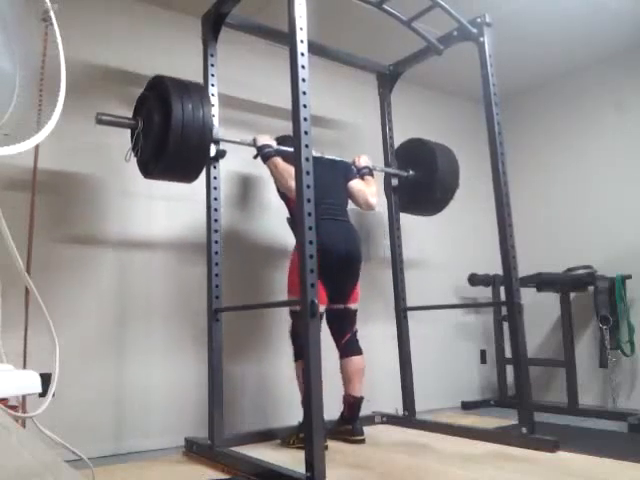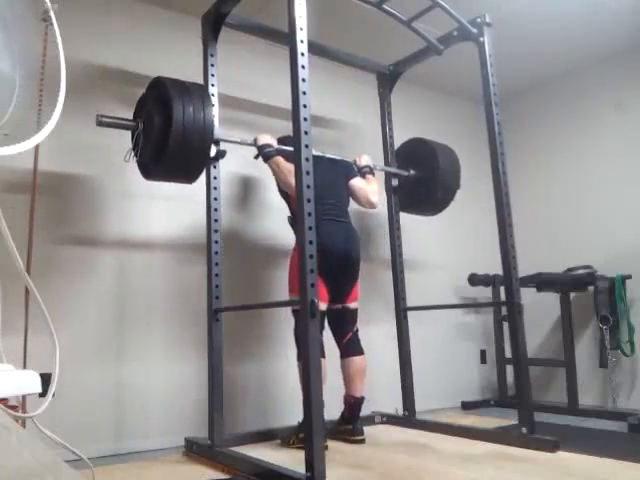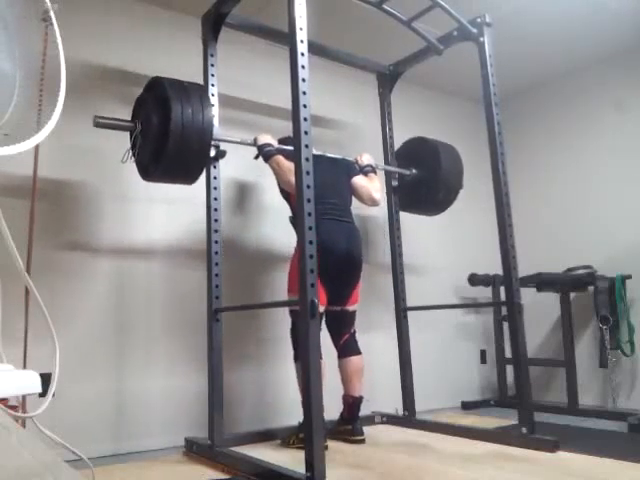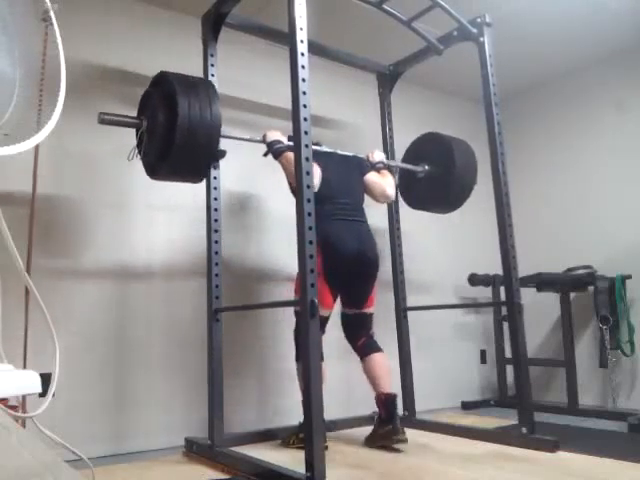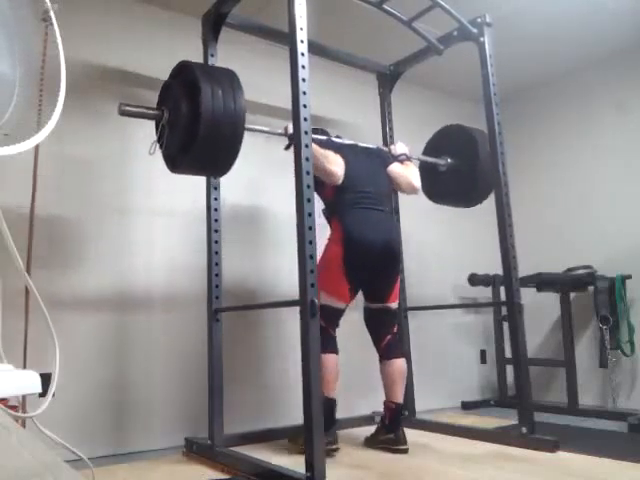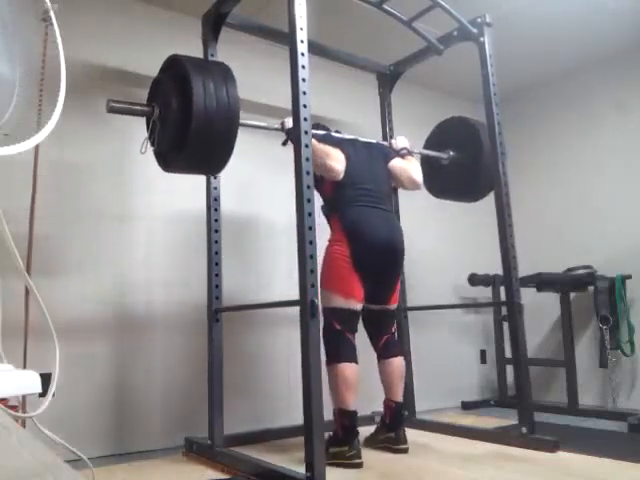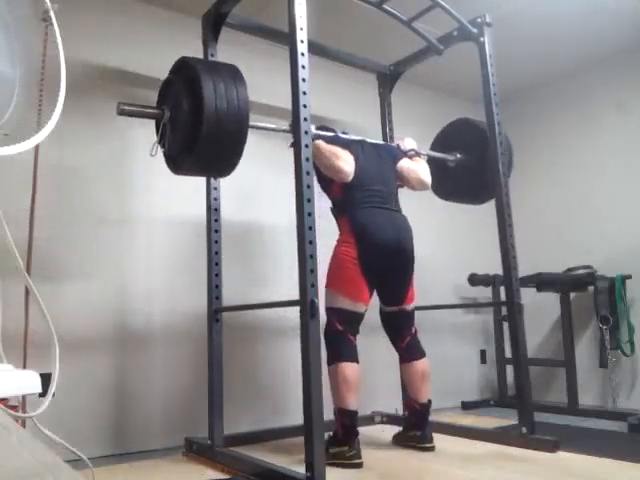
dt=0.4s
person 1, frame 1
left shoulder: (286, 163)
right shoulder: (340, 166)
left elbow: (292, 185)
right elbow: (370, 201)
left wrist: (266, 150)
right wrist: (366, 170)
left hip: (318, 244)
right hip: (350, 243)
left knee: (304, 335)
right knee: (346, 333)
right ankle: (351, 421)
person 1, frame 2
left shoulder: (287, 159)
right shoulder: (342, 165)
left elbow: (294, 183)
right elbow: (371, 199)
left wrist: (268, 150)
right wrist: (366, 169)
left hip: (318, 242)
right hip: (349, 242)
right knee: (348, 333)
right ankle: (352, 421)
person 1, frame 3
left shoulder: (288, 158)
right shoulder: (343, 164)
left elbow: (294, 182)
right elbow: (374, 197)
left wrist: (268, 150)
right wrist: (368, 167)
left hip: (319, 243)
right hip: (351, 243)
right knee: (344, 334)
right ankle: (351, 421)
person 1, frame 4
right shoulder: (355, 161)
left elbow: (309, 181)
right elbow: (387, 193)
left wrist: (278, 147)
right wrist: (379, 164)
left hip: (329, 244)
right hip: (365, 245)
right knee: (362, 336)
right ankle: (389, 421)
person 1, frame 5
left shoulder: (323, 148)
right shoulder: (376, 153)
left elbow: (334, 173)
right elbow: (413, 184)
right wrist: (402, 156)
left hip: (353, 236)
right hip: (389, 236)
left knee: (323, 328)
right knee: (386, 333)
left ankle: (324, 427)
right ankle: (393, 428)
person 1, frame 6
left shoulder: (319, 143)
right shoulder: (377, 148)
left elbow: (334, 168)
right elbow: (414, 180)
left wrist: (296, 133)
right wrist: (403, 150)
left hip: (354, 235)
right hip: (391, 234)
left knee: (339, 334)
right knee: (385, 334)
left ankle: (346, 440)
right ankle: (393, 428)
person 1, frame 7
left shoulder: (326, 143)
right shoulder: (383, 148)
left elbow: (343, 169)
right elbow: (422, 180)
left wrist: (308, 138)
right wrist: (411, 151)
left hip: (363, 236)
right hip: (399, 233)
left knee: (340, 335)
right knee: (404, 334)
left ankle: (346, 440)
right ankle: (419, 427)
